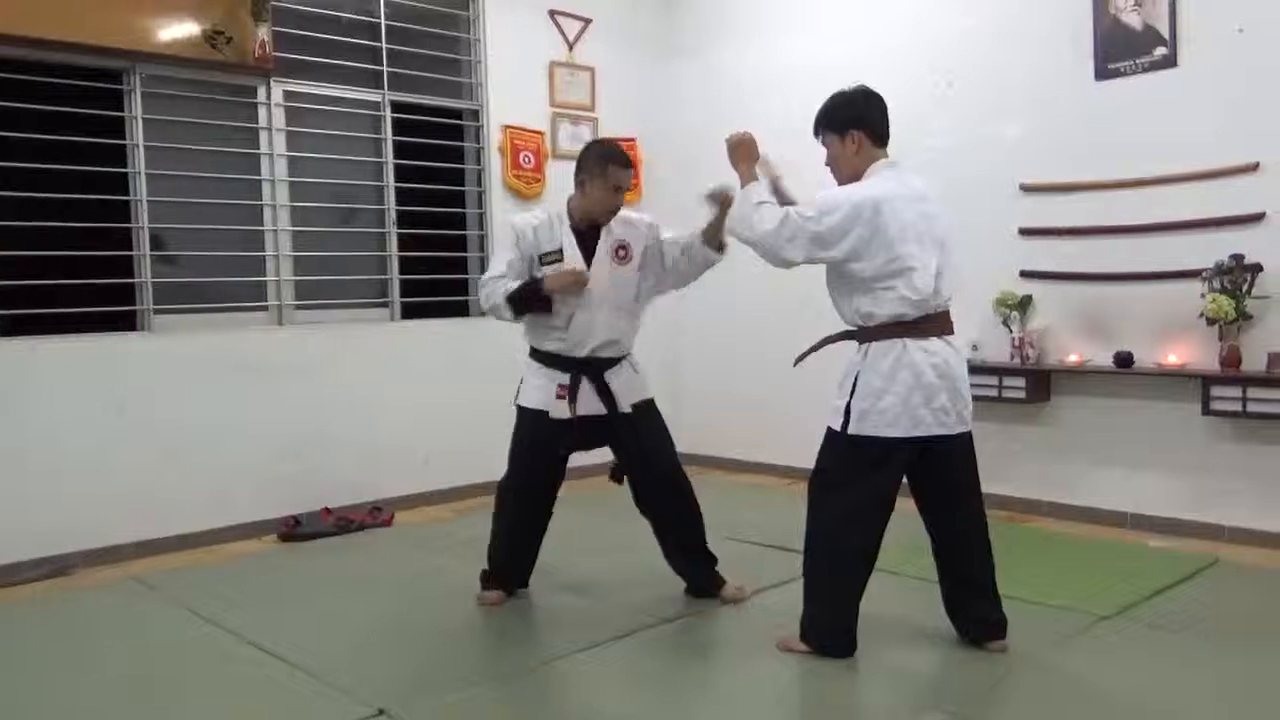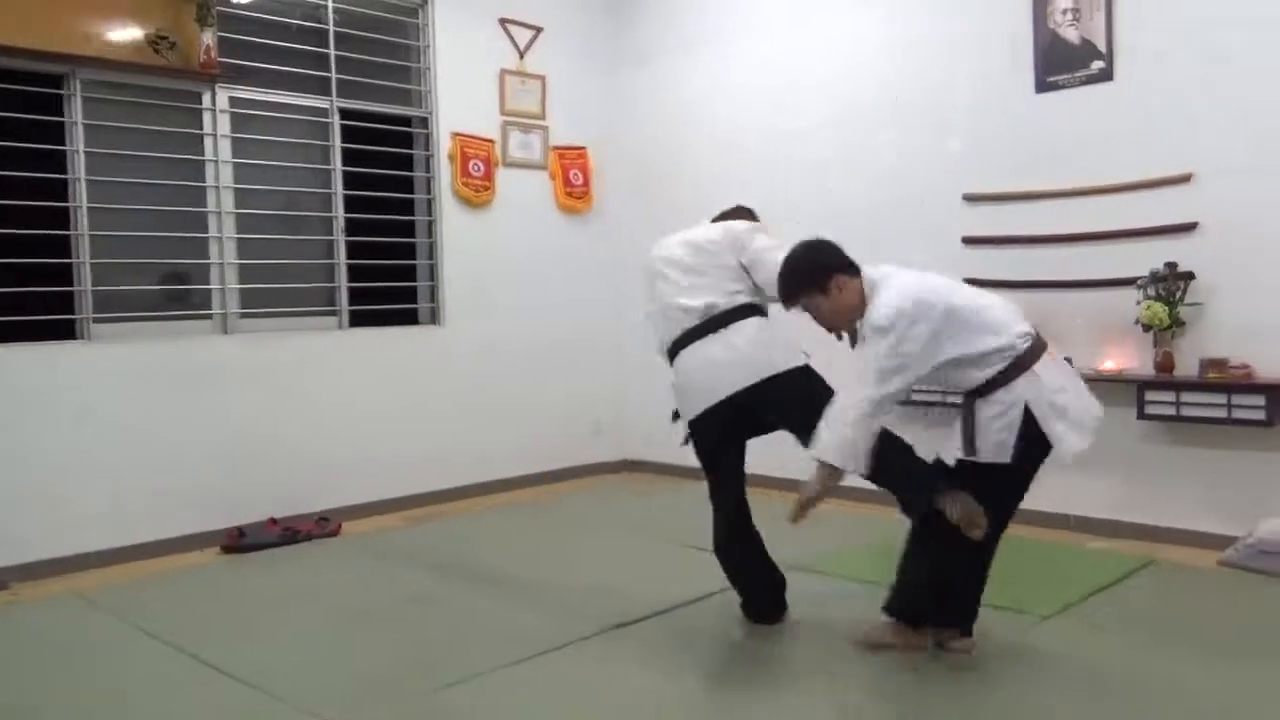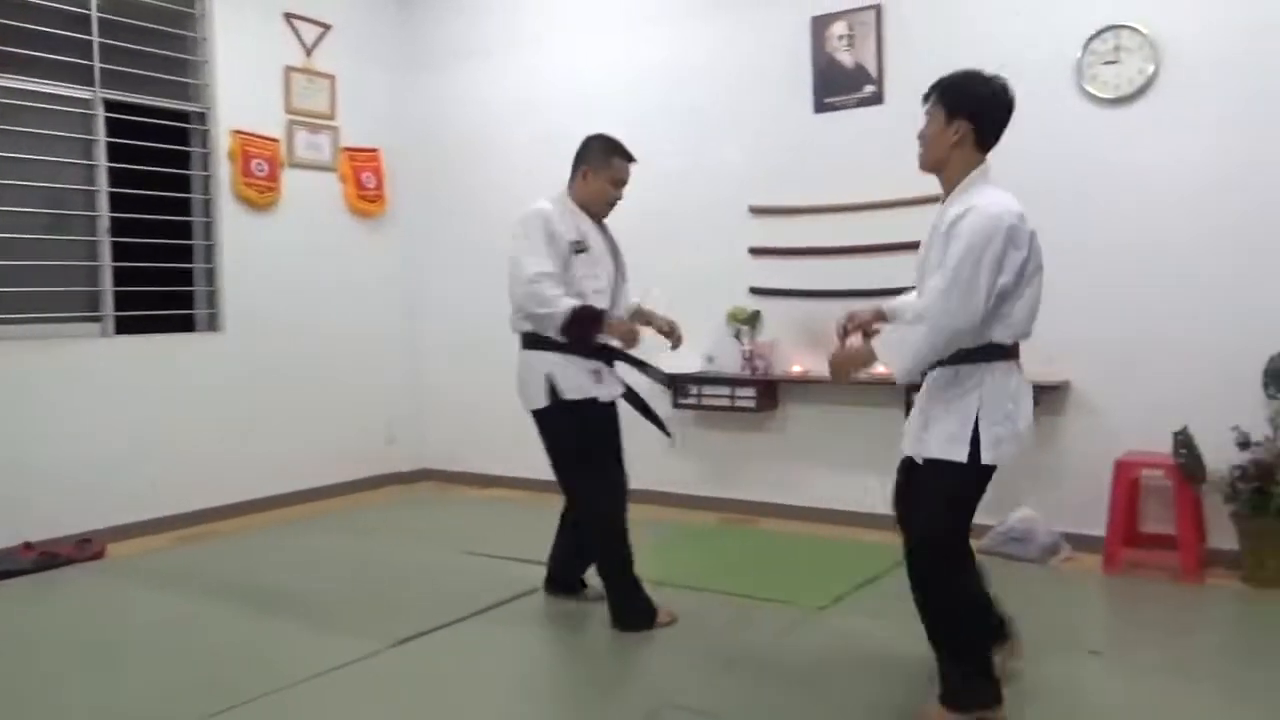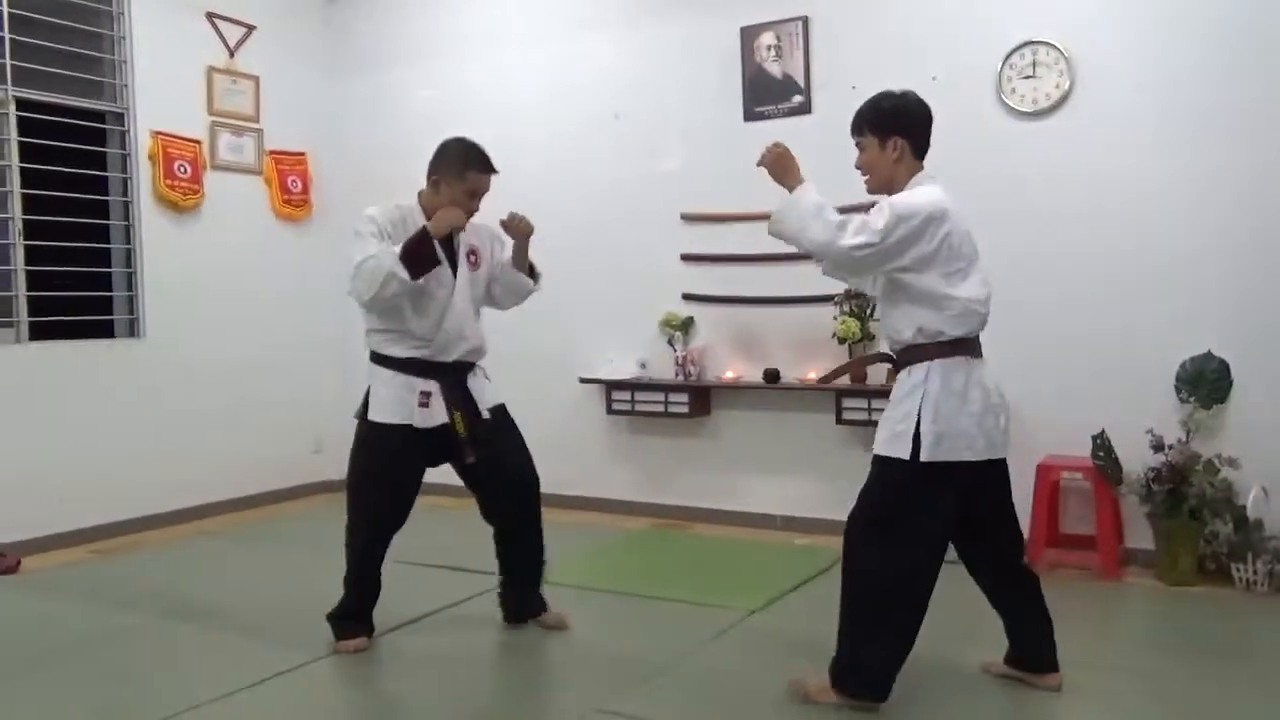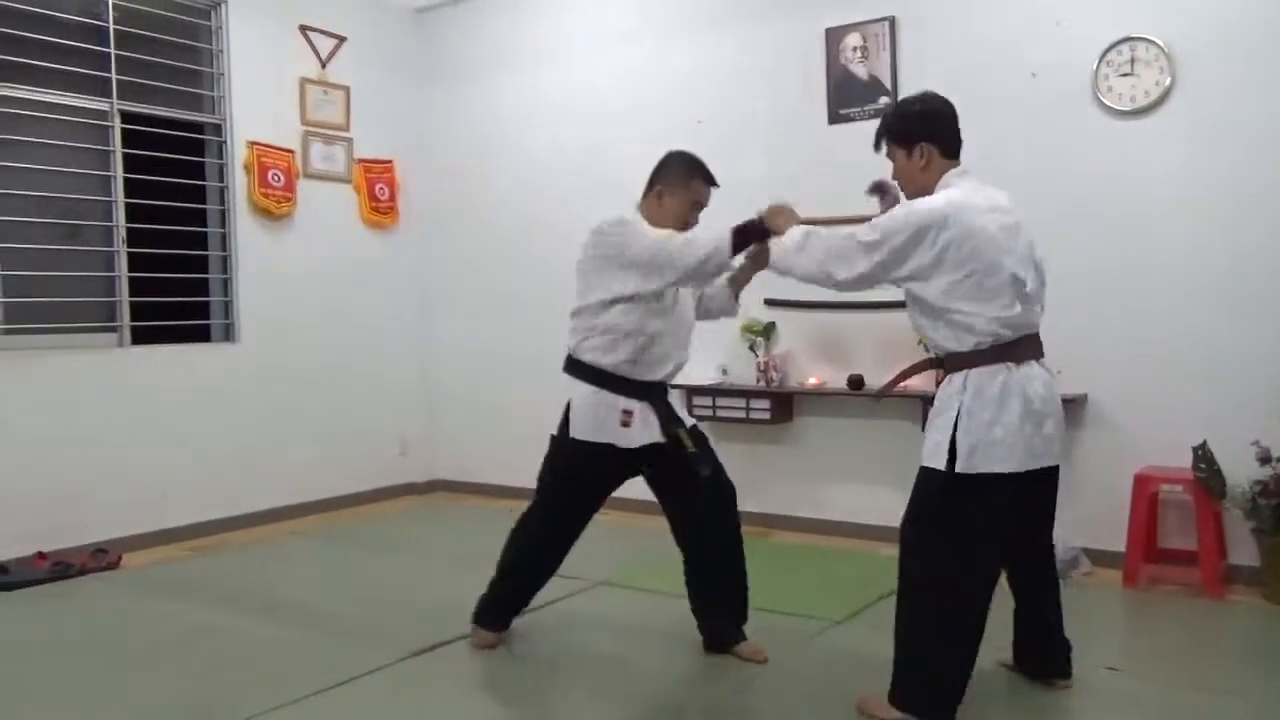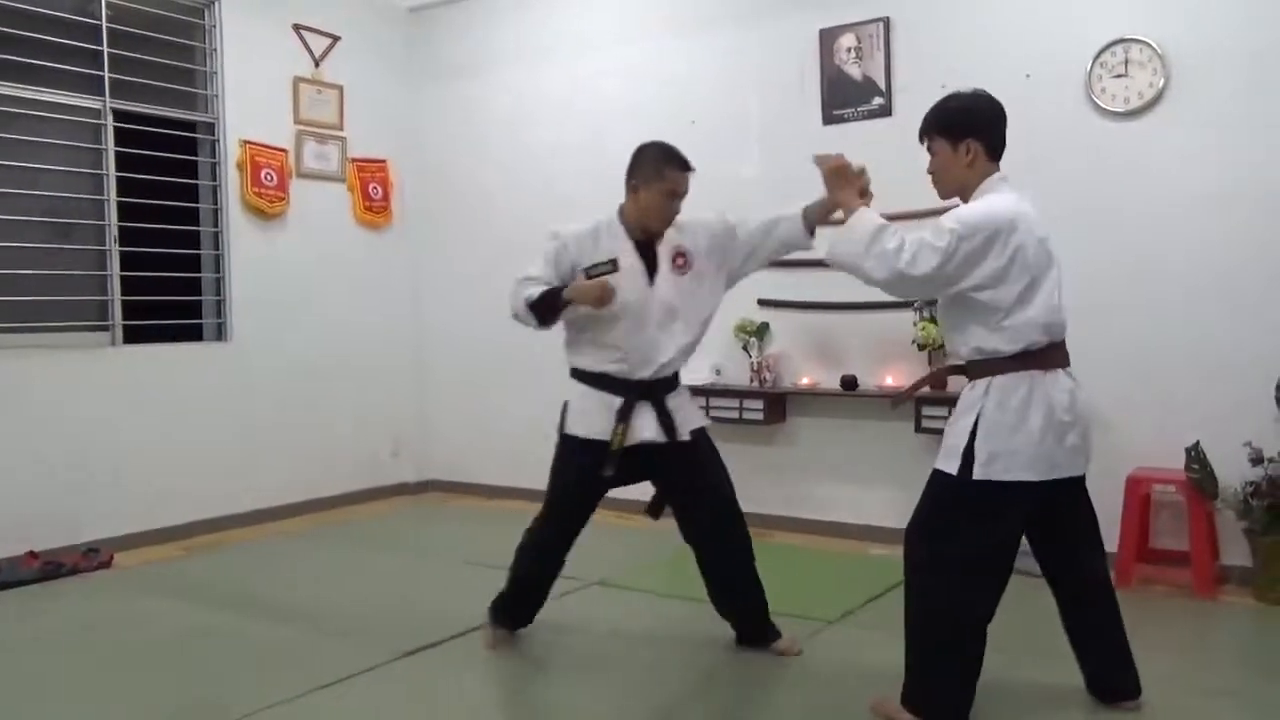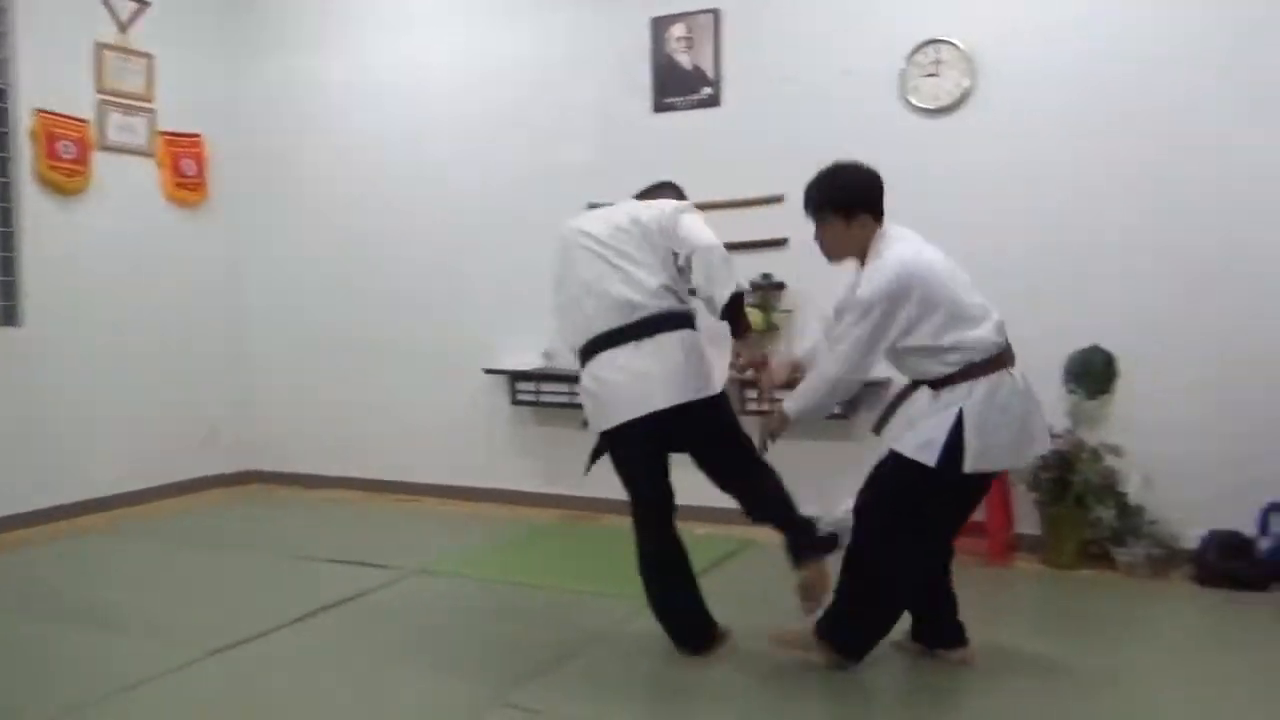
dt=0.7s
person 1, frame 1
left shoulder: (857, 203)
right shoulder: (915, 194)
left elbow: (773, 237)
left wrist: (748, 175)
right wrist: (785, 195)
left hip: (888, 369)
right hip: (939, 361)
left knee: (842, 503)
right knee: (954, 503)
left ankle: (827, 632)
right ankle: (985, 624)
person 1, frame 2
left shoulder: (893, 310)
right shoulder: (880, 294)
left elbow: (867, 397)
right elbow: (875, 390)
left wrist: (826, 470)
right wrist: (844, 456)
left hip: (1023, 400)
right hip: (1001, 393)
left ankle: (915, 620)
right ankle: (943, 622)
person 1, frame 3
left shoulder: (988, 215)
right shoulder: (962, 206)
left elbow: (952, 312)
left wrist: (873, 354)
right wrist: (883, 313)
left hip: (977, 393)
right hip: (955, 385)
left knee: (934, 539)
right knee: (919, 508)
right ankle: (991, 634)
person 1, frame 4
left shoulder: (917, 210)
right shoulder: (925, 209)
left elbow: (844, 251)
right elbow: (861, 257)
left wrist: (795, 184)
right wrist: (817, 211)
left hip: (937, 393)
right hip: (964, 390)
left knee: (881, 540)
right knee: (989, 535)
left ankle: (858, 678)
right ankle: (1035, 657)
person 1, frame 5
left shoulder: (928, 217)
right shoulder: (996, 205)
left elbow: (842, 265)
left wrist: (786, 233)
right wrist: (895, 220)
left hip: (982, 398)
right hip: (1028, 390)
left knee: (939, 551)
right knee: (1025, 540)
right ankle: (1045, 657)
person 1, frame 6
left shoulder: (989, 221)
right shoulder: (1018, 212)
left elbow: (900, 271)
right elbow: (942, 265)
left wrist: (854, 209)
right wrist: (868, 217)
left hip: (1008, 410)
right hip: (1050, 400)
left knee: (943, 551)
right knee: (1072, 550)
person 1, frame 7
left shoulder: (888, 278)
right shoulder: (892, 249)
left elbow: (846, 365)
right elbow: (848, 326)
left wrist: (788, 412)
right wrist: (796, 366)
left hip: (975, 405)
right hip: (974, 395)
left knee: (885, 515)
right knee: (922, 515)
left ankle: (838, 638)
right ankle: (939, 634)
person 2, frame 1
left shoulder: (635, 231)
right shoulder: (529, 230)
left elbow: (682, 265)
right elbow: (493, 296)
left wrist: (717, 223)
right wrist: (542, 287)
left hip: (615, 382)
right hip: (551, 385)
left knee: (663, 477)
right knee: (525, 486)
left ankle: (703, 576)
right ankle: (503, 576)
person 2, frame 2
left shoulder: (660, 253)
right shoulder: (741, 232)
right elbow: (782, 276)
left hip: (696, 376)
right hip: (753, 355)
left knee: (727, 502)
left ankle: (762, 600)
right ankle: (938, 498)
person 2, frame 3
left shoulder: (594, 230)
right shoulder: (542, 220)
right elbow: (534, 295)
left wrist: (641, 317)
right wrist: (602, 324)
left hip: (585, 373)
right hip: (558, 375)
left knee: (593, 483)
right knee: (601, 488)
left ankle: (565, 575)
right ankle: (631, 607)
person 2, frame 4
left shoulder: (477, 236)
right shoulder: (381, 224)
left elbow: (506, 294)
right elbow: (370, 287)
left wrist: (520, 250)
right wrist: (427, 236)
left hip: (464, 386)
right hip: (400, 390)
left knee: (517, 487)
right knee: (375, 511)
left ankle: (522, 600)
right ankle: (353, 619)
person 2, frame 5
left shoulder: (670, 255)
right shoulder: (614, 236)
left elbow: (705, 301)
right elbow: (692, 251)
left wrist: (749, 268)
right wrist: (760, 231)
left hip: (655, 406)
right hip: (600, 404)
left knee: (713, 505)
right knee: (554, 517)
left ankle: (724, 629)
right ankle: (495, 612)
person 2, frame 6
left shoulder: (696, 239)
right shoulder: (578, 243)
left elbow: (768, 239)
right elbow: (523, 300)
left wrist: (822, 208)
right wrist: (565, 295)
left hip: (666, 407)
right hip: (597, 408)
left knee: (715, 515)
right knee: (560, 516)
left ankle: (754, 625)
right ankle: (511, 611)
person 2, frame 7
left shoulder: (576, 232)
right shoulder: (674, 214)
right elbow: (705, 253)
right wrist: (743, 330)
left hip: (606, 380)
right hip: (671, 366)
left knee: (652, 514)
right knee: (744, 470)
left ankle: (694, 629)
right ankle: (808, 552)
